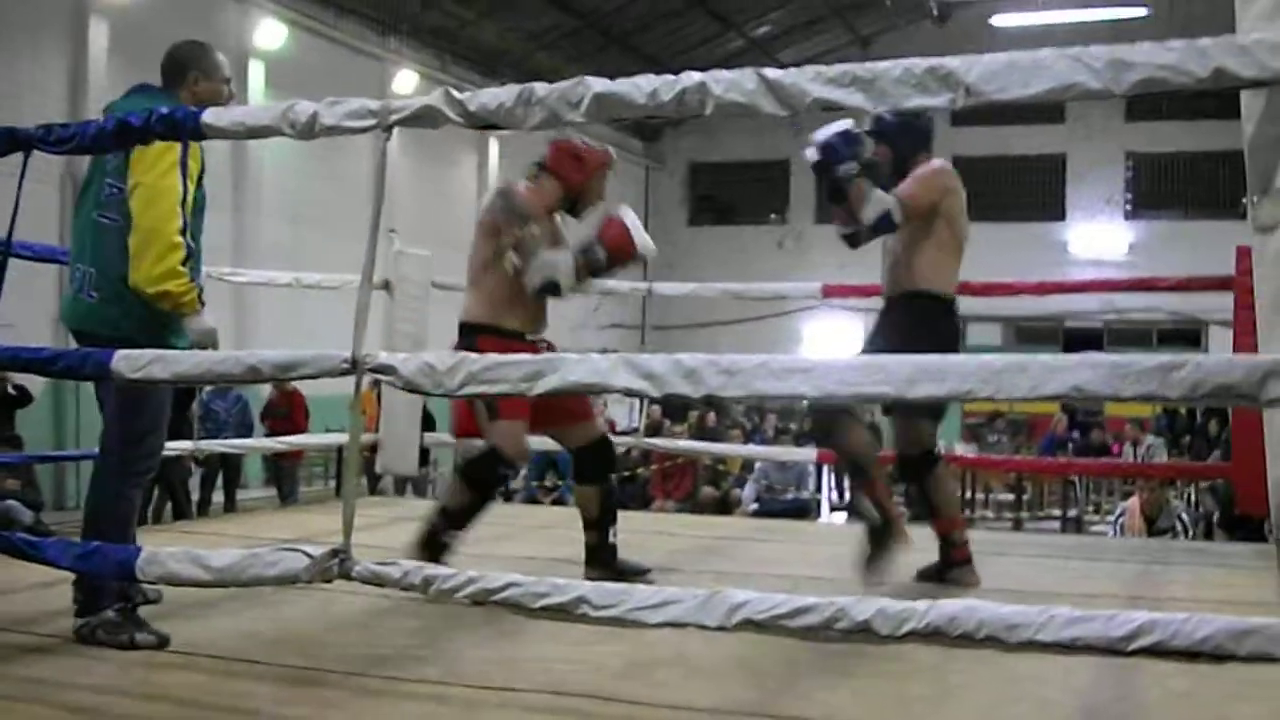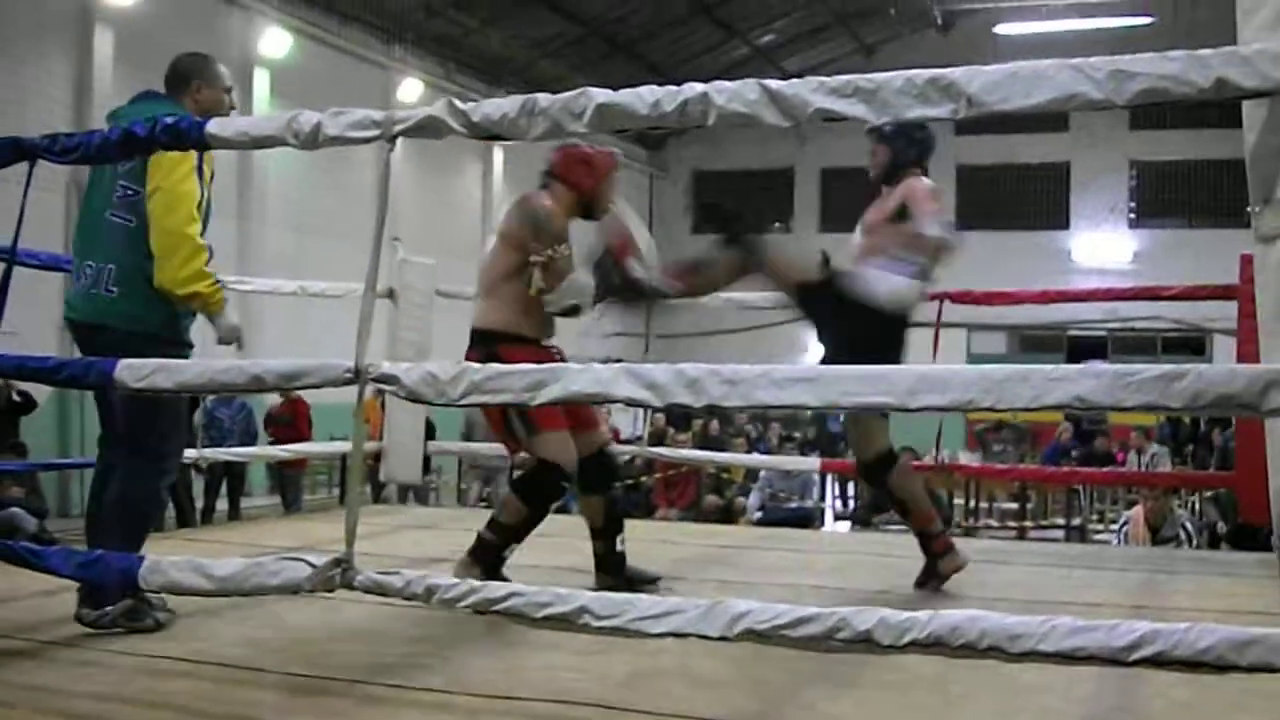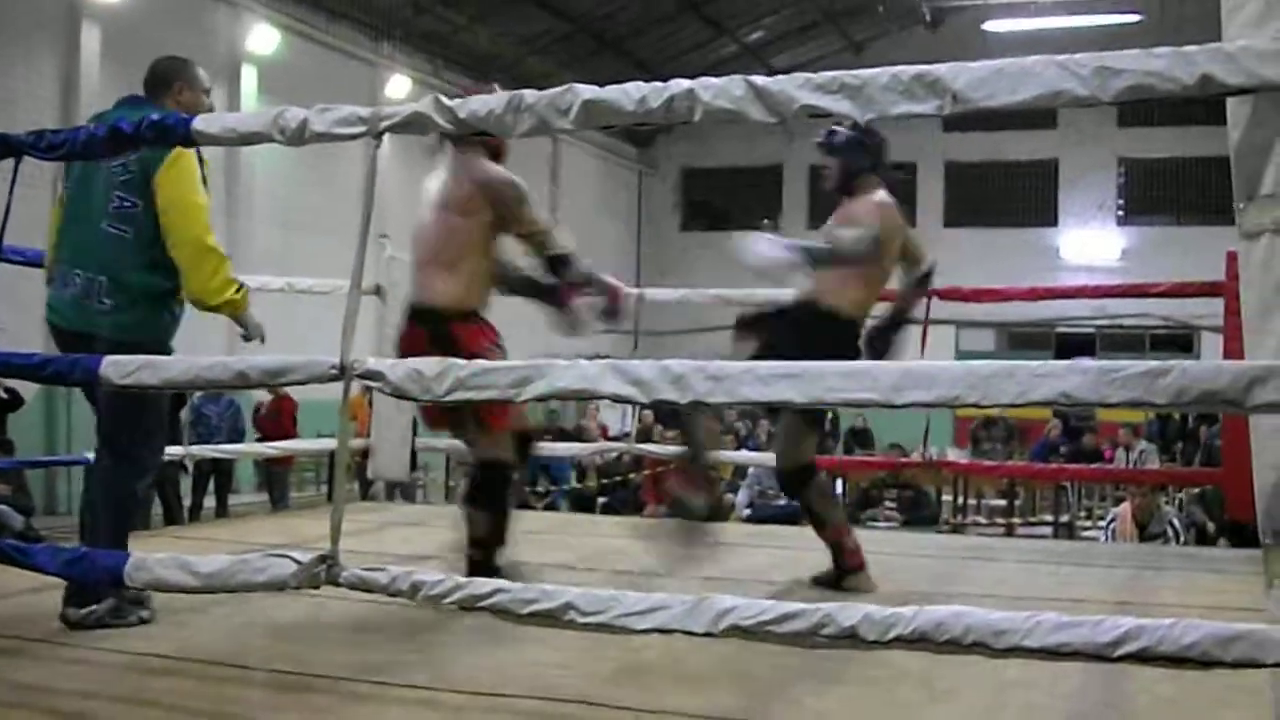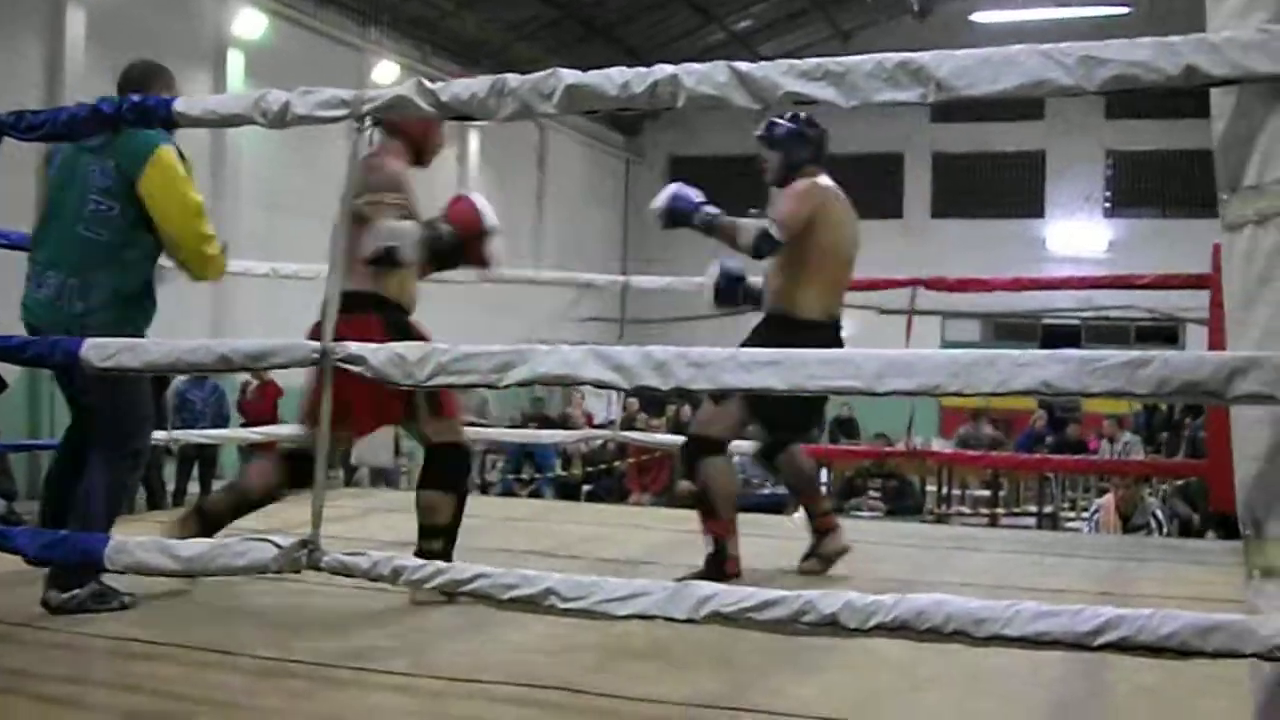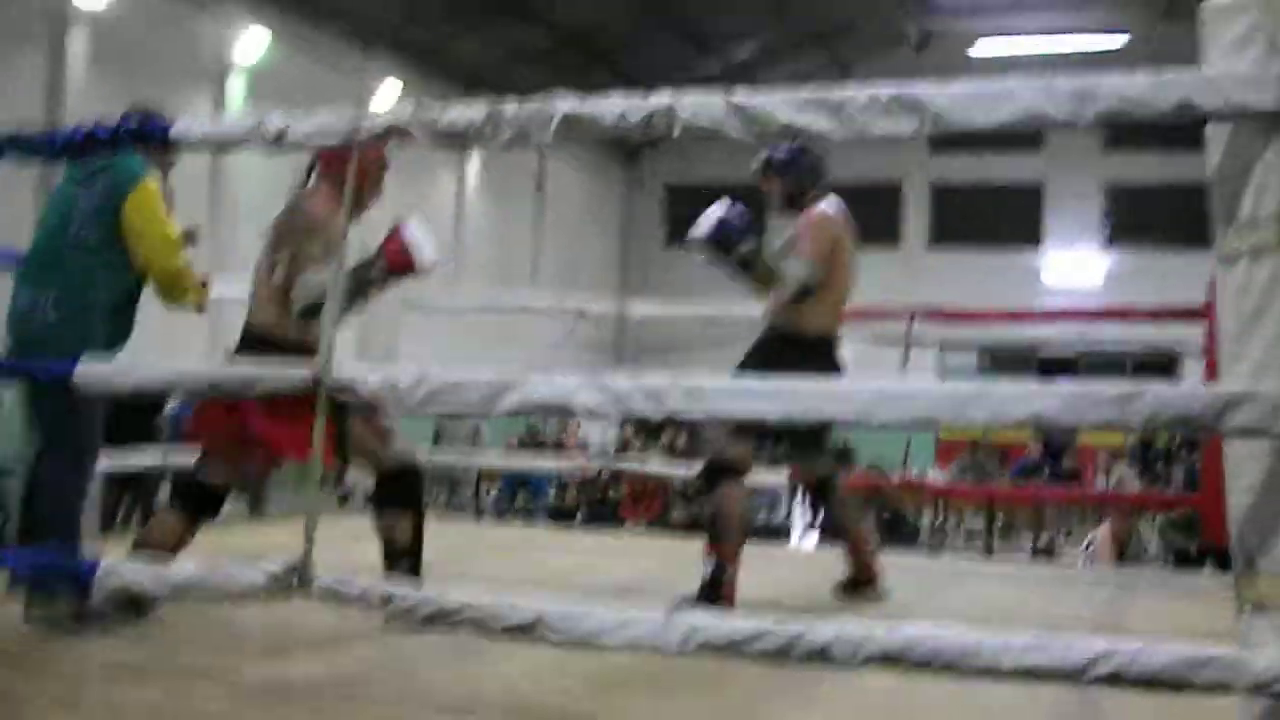
dt=0.2s
person 1, frame 1
left shoulder: (128, 124)
right shoulder: (168, 131)
right elbow: (157, 231)
right wrist: (189, 306)
left hip: (100, 311)
right hip: (133, 320)
left knee: (124, 449)
right knee: (130, 457)
left ankle: (104, 581)
right ankle: (101, 603)
person 1, frame 2
left shoulder: (123, 133)
right elbow: (177, 236)
right wrist: (214, 306)
left hip: (95, 310)
right hip: (142, 318)
left knee: (122, 449)
right knee: (152, 456)
left ankle: (107, 583)
right ankle: (108, 594)
person 1, frame 3
right shoulder: (170, 147)
left elbow: (60, 227)
right elbow: (194, 243)
left wrist: (65, 288)
right wrist: (237, 307)
left hip: (74, 315)
right hip: (129, 323)
left knee: (117, 448)
right knee: (131, 458)
left ankle: (98, 575)
right ankle: (92, 596)
person 1, frame 4
left shoulder: (71, 147)
right shoulder: (150, 149)
left elbow: (54, 223)
right elbow: (193, 238)
right wrist: (213, 262)
left hip: (49, 312)
right hip: (101, 322)
left knee: (90, 427)
right knee: (121, 446)
right ankle: (73, 579)
person 1, frame 5
left shoulder: (85, 174)
right shoulder: (139, 178)
right elbow: (167, 265)
left wrist: (172, 245)
right wrist: (198, 288)
right hip: (70, 337)
left knee: (59, 448)
right knee: (73, 455)
right ankle: (51, 586)
person 2, frame 1
left shoulder: (934, 177)
right shoulder: (912, 184)
left elbow: (879, 219)
right elbow: (856, 233)
left wrist: (846, 172)
right wrist: (839, 177)
left hip: (920, 320)
right hip: (916, 324)
left knee: (835, 411)
right knee: (917, 451)
left ankle: (882, 518)
right ankle: (955, 559)
person 2, frame 2
left shoulder: (919, 189)
right shoulder: (898, 195)
left elbow: (939, 237)
left wrist: (907, 263)
left hip: (861, 321)
right hip: (875, 328)
left knee: (752, 255)
right knee: (875, 457)
left ankle: (650, 283)
right ankle: (940, 551)
person 2, frame 3
left shoulder: (874, 204)
right shoulder: (879, 209)
left elbow: (864, 243)
right elbow: (923, 272)
left wrist: (806, 249)
right wrist: (890, 324)
left hip: (818, 330)
right hip: (837, 340)
right knee: (796, 465)
right ankle: (850, 566)
person 2, frame 4
left shoulder: (805, 193)
right shoulder: (841, 207)
left elbow: (760, 241)
left wrist: (701, 214)
right wrist: (761, 294)
left hip: (788, 338)
right hip: (822, 342)
left knee: (705, 437)
right knee: (780, 443)
left ankle: (723, 563)
right ankle: (826, 532)
person 2, frame 5
left shoulder: (819, 217)
right shoulder: (820, 219)
left elbow: (796, 284)
left wrist: (743, 244)
right wrist: (740, 253)
left hip: (788, 356)
right hip: (815, 359)
left knee: (725, 464)
right knee: (818, 472)
left ankle: (718, 589)
right ankle: (865, 573)
person 3, frame 1
left shoulder: (548, 224)
right shoulder: (514, 200)
left elbow: (552, 280)
right elbow: (541, 278)
left wrist: (607, 252)
right wrist: (603, 249)
left hip: (530, 350)
right hip: (487, 349)
left knee: (594, 448)
right knee: (504, 454)
left ankle: (602, 558)
right ankle: (431, 553)
person 3, frame 2
left shoulder: (553, 219)
right shoulder: (538, 214)
left elbow: (563, 292)
right elbow: (562, 296)
left hip: (531, 353)
right hip: (501, 356)
left knee: (597, 456)
right knee: (559, 465)
left ankle: (612, 567)
right ankle: (481, 562)
person 3, frame 3
left shoulder: (444, 180)
right shoulder: (487, 179)
right elbow: (550, 248)
left wrist: (554, 291)
right wrist: (586, 283)
left hip: (433, 329)
right hip: (449, 333)
left knee: (516, 435)
right knee: (497, 458)
right ankle: (481, 578)
person 3, frame 4
left shoulder: (382, 172)
right shoulder: (386, 168)
right elbow: (382, 248)
left wrist: (456, 249)
right wrist: (445, 229)
left hip: (347, 325)
right hip: (376, 326)
left knee: (303, 456)
right knee: (449, 445)
left ankle: (193, 529)
right ankle: (433, 568)
person 3, frame 5
left shoulder: (308, 213)
right shoulder: (312, 209)
right elbow: (307, 297)
left wrist: (376, 270)
right wrist: (379, 267)
left hip: (254, 362)
right hip: (287, 364)
left knee: (205, 486)
right knee: (397, 468)
